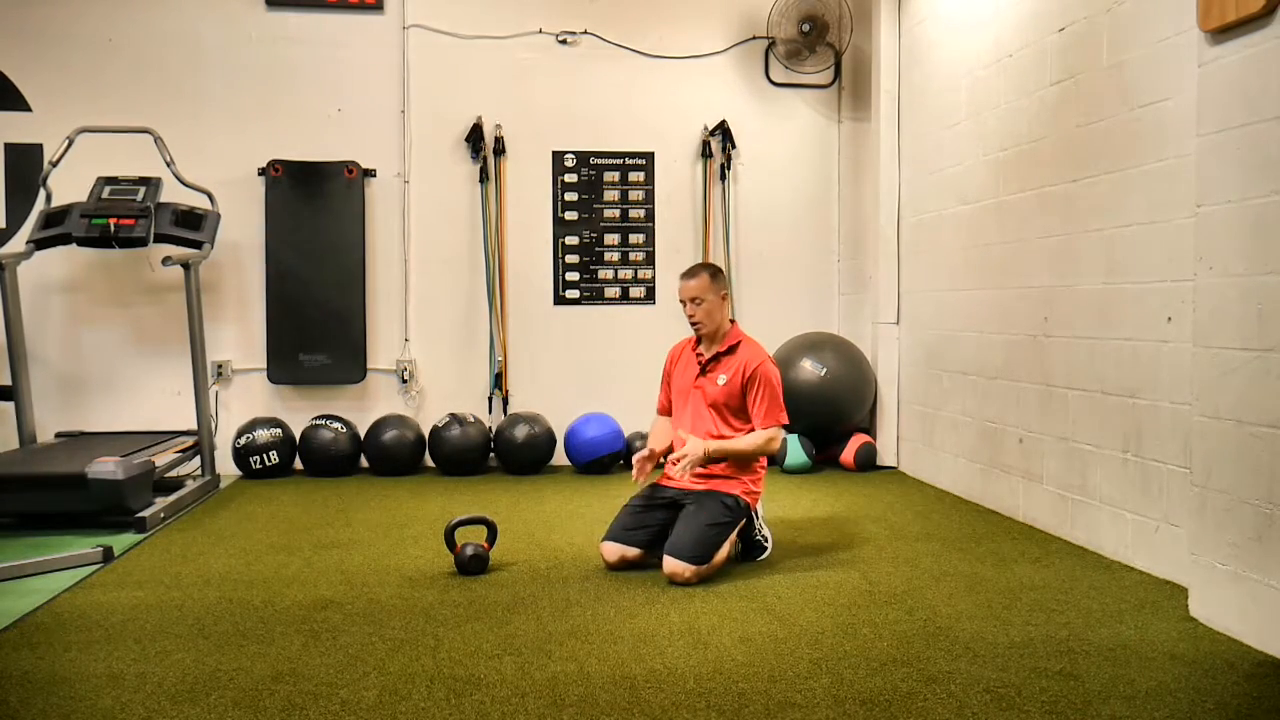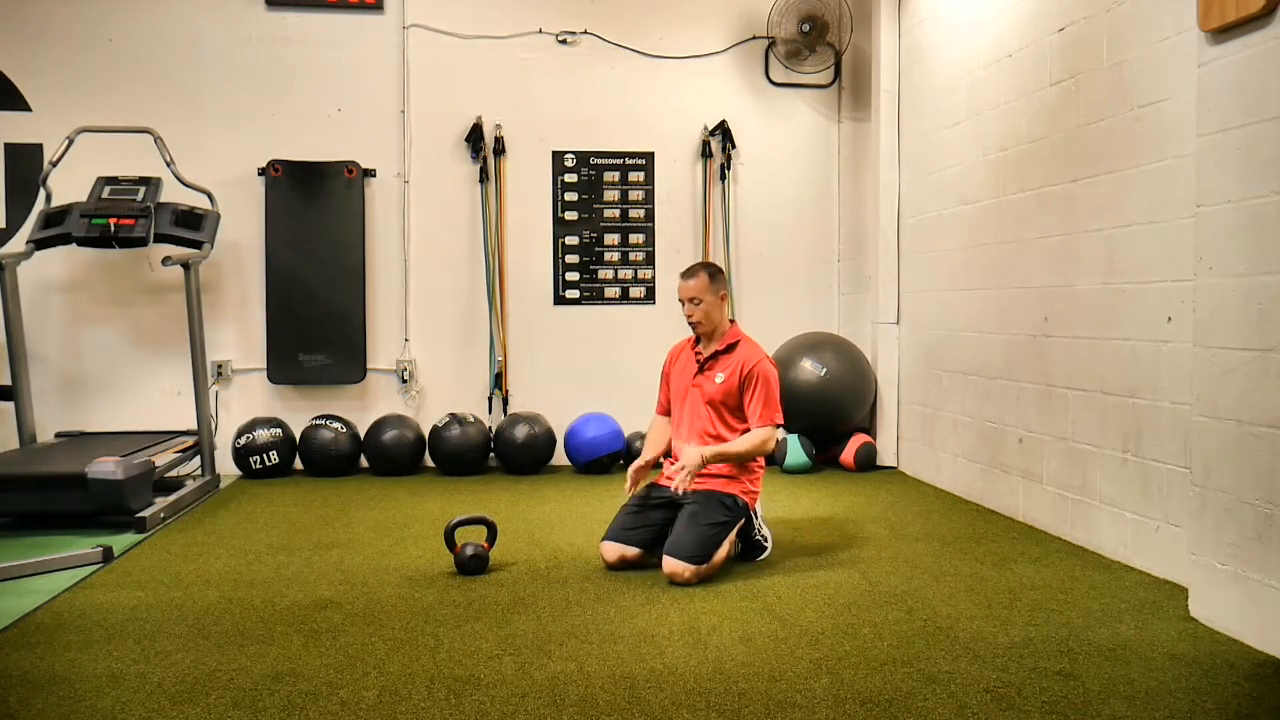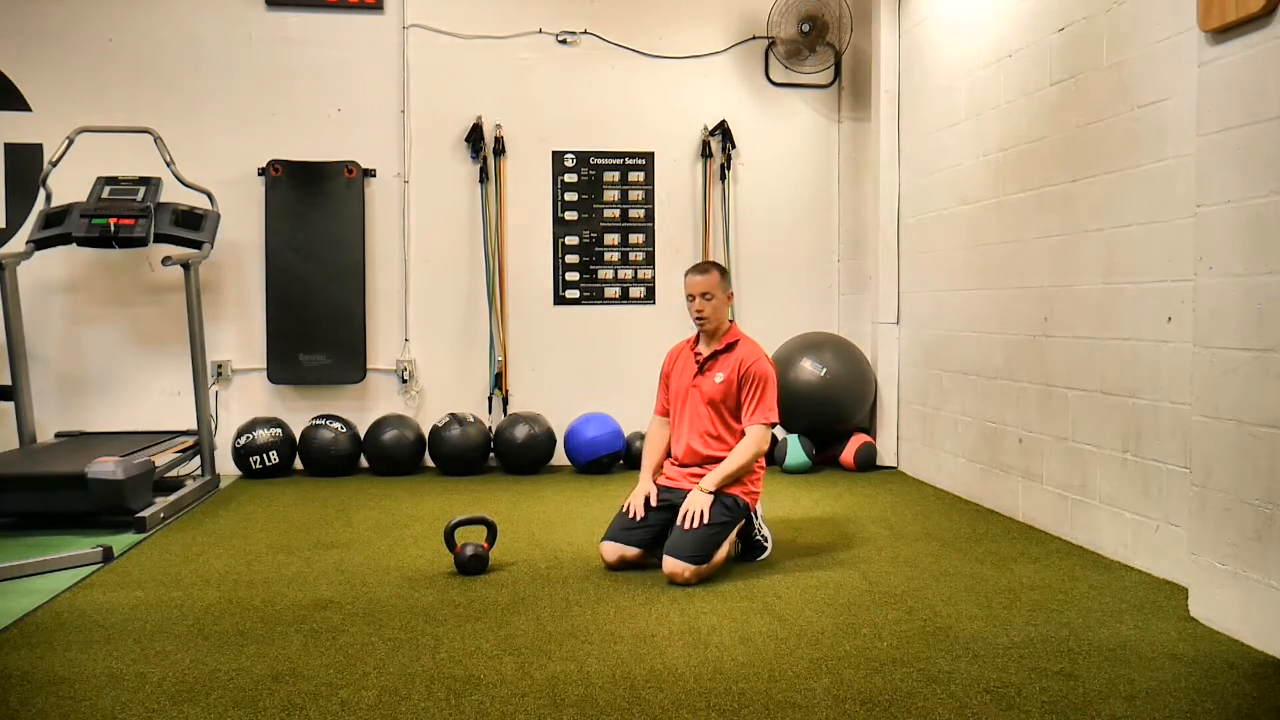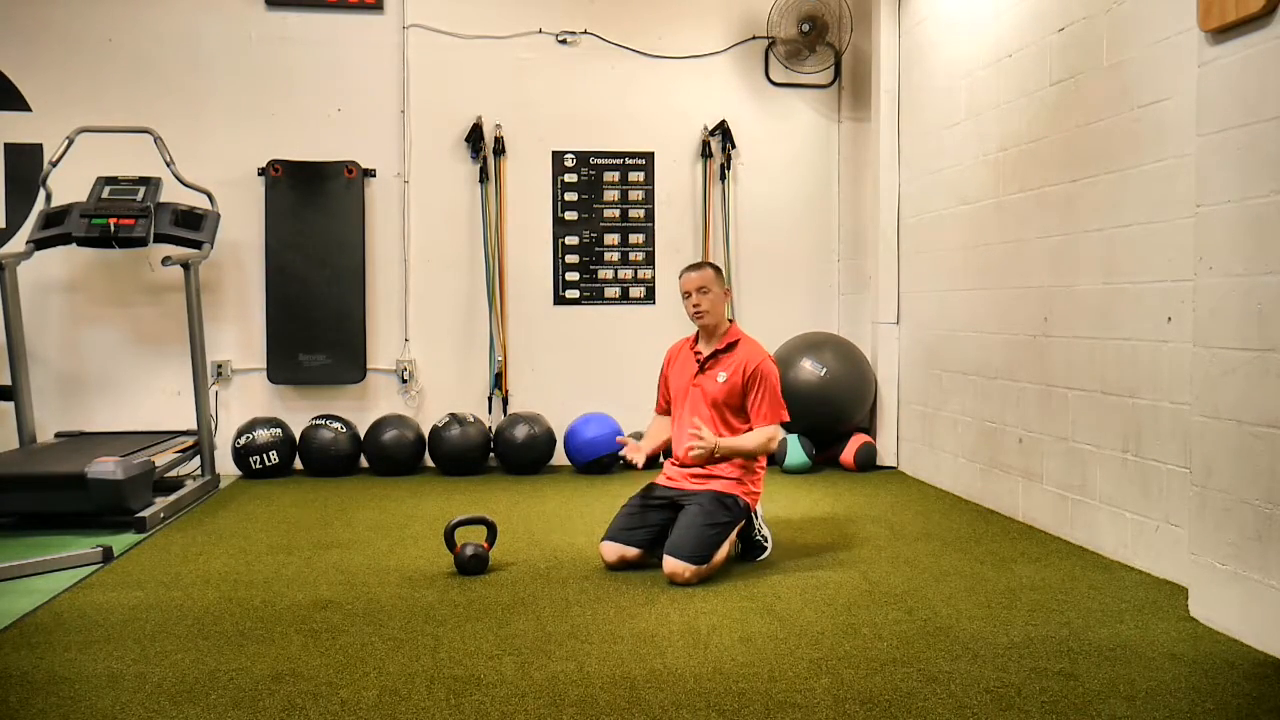
dt=0.5s
person 1, frame 1
left shoulder: (755, 362)
right shoulder: (677, 355)
left elbow: (771, 439)
left wrist: (708, 449)
right wrist: (654, 452)
left hip: (727, 484)
right hip: (675, 480)
left knee: (680, 569)
right knee: (614, 553)
left ankle: (740, 529)
right ankle: (702, 532)
person 1, frame 2
left shoulder: (753, 361)
right shoulder: (677, 355)
left elbow: (765, 439)
left wrist: (705, 455)
right wrist: (648, 457)
left hip: (726, 484)
right hip: (674, 480)
left knee: (680, 569)
right knee: (614, 553)
left ankle: (739, 530)
right ankle: (715, 534)
person 1, frame 3
left shoulder: (752, 360)
right shoulder: (676, 356)
left elbow: (758, 441)
right elbow: (661, 422)
left wrist: (706, 487)
right wrist: (646, 478)
left hip: (726, 486)
right hip: (674, 480)
left knee: (679, 569)
right knee: (614, 553)
left ankle: (739, 531)
right ankle: (708, 534)
person 1, frame 4
left shoulder: (754, 360)
right shoulder: (675, 354)
left elbow: (770, 438)
left wrist: (717, 448)
right wrist: (643, 447)
left hip: (727, 482)
right hip: (674, 479)
left knee: (679, 569)
right knee: (613, 553)
left ankle: (740, 530)
right ankle: (711, 533)
